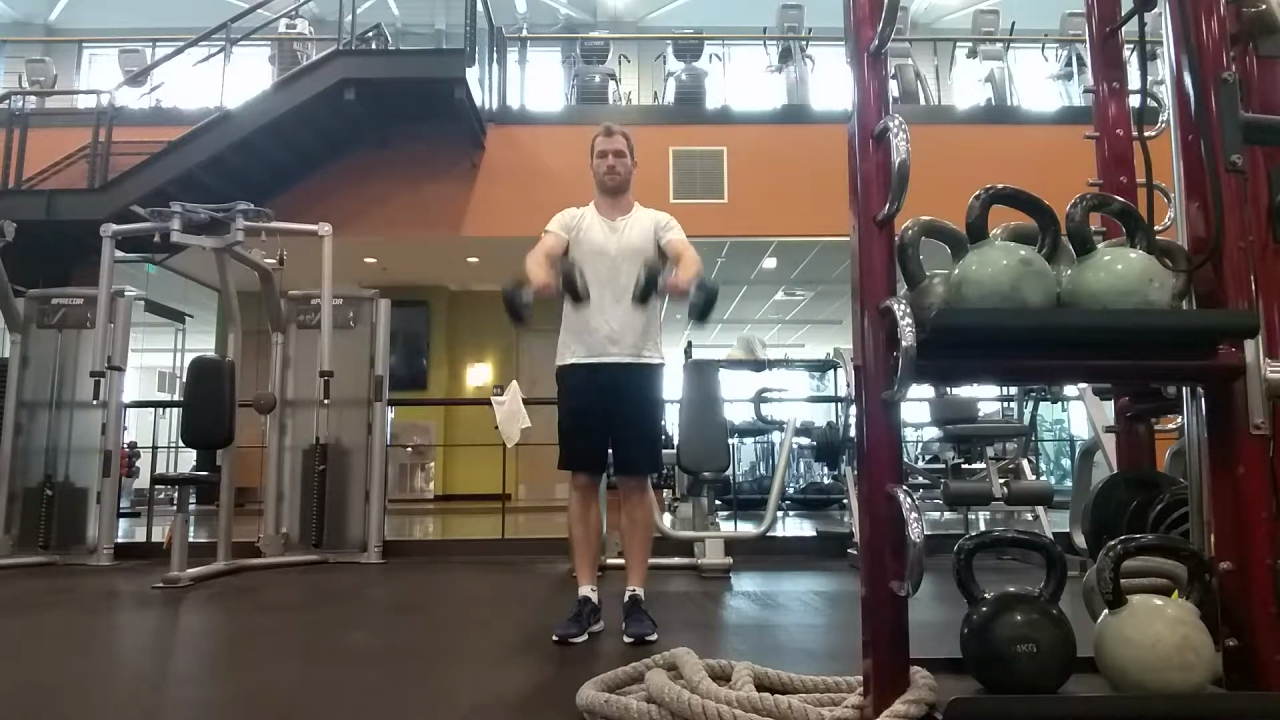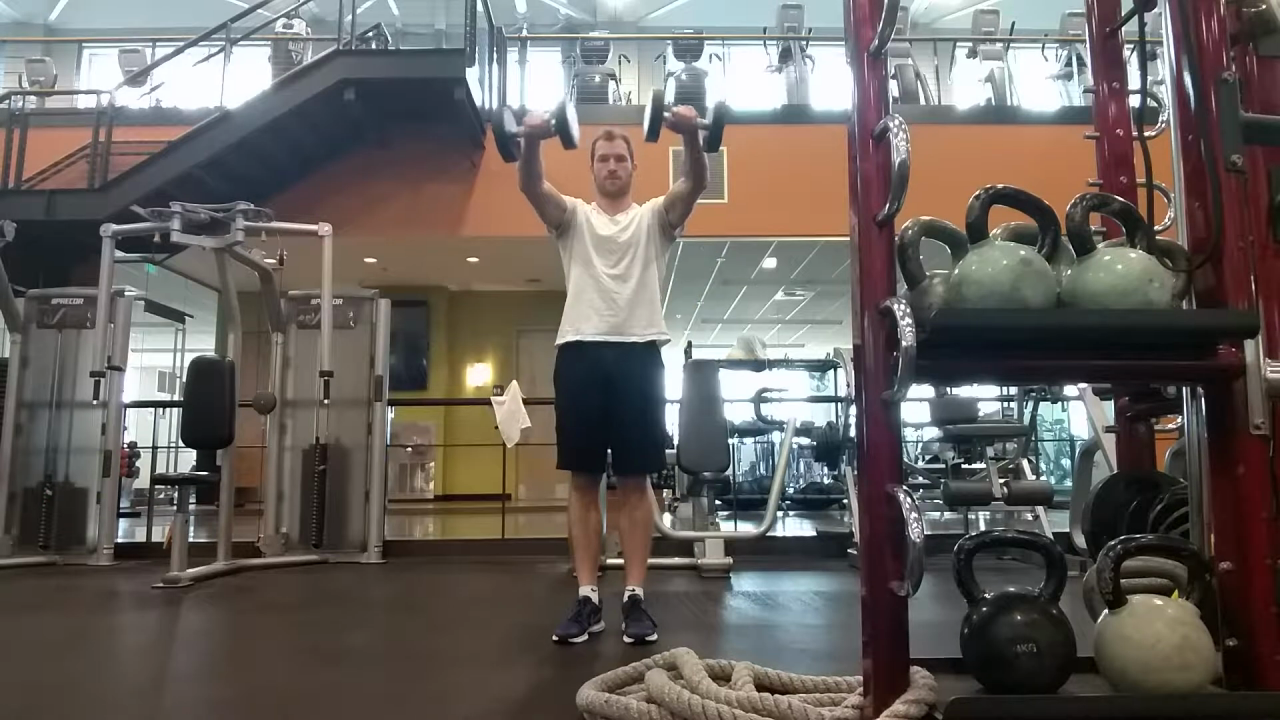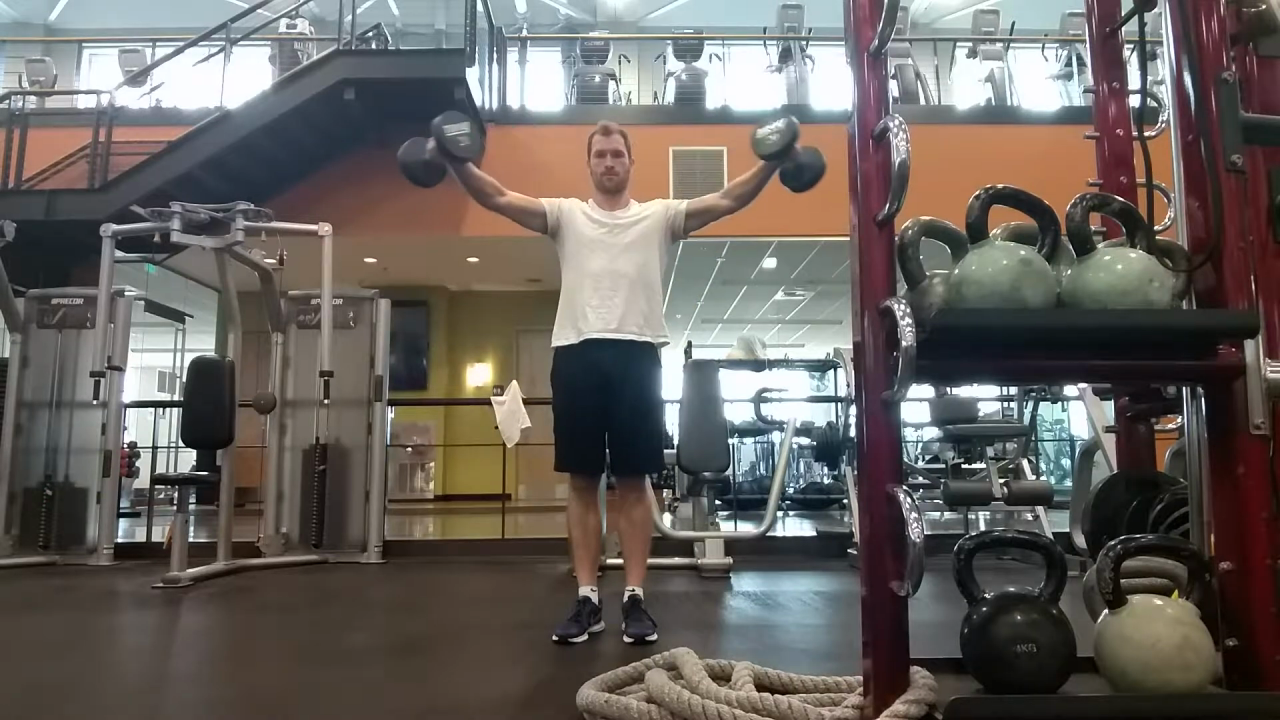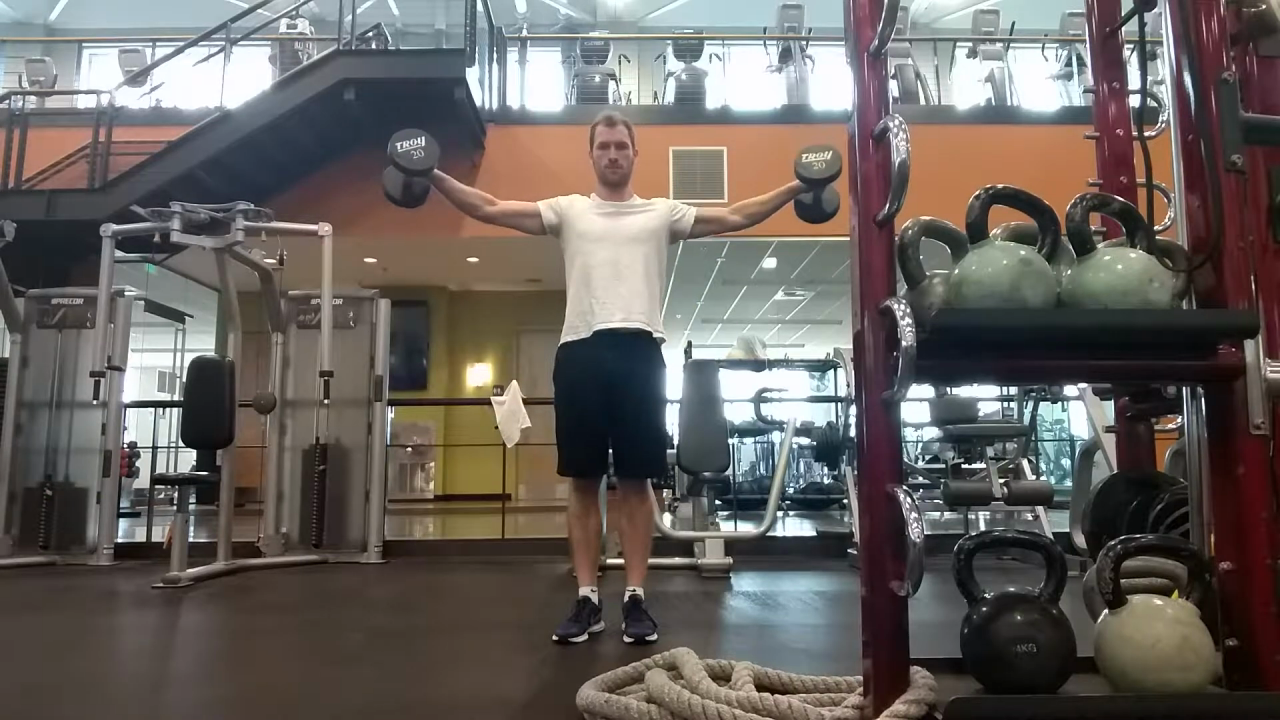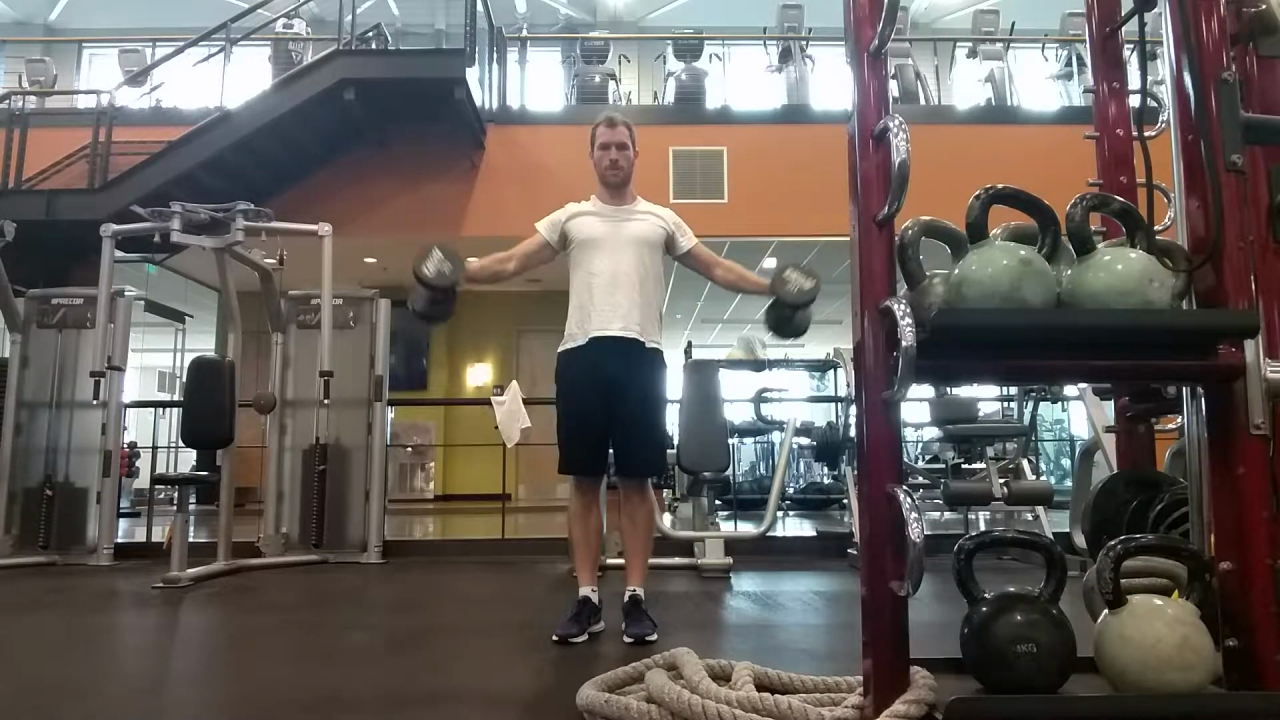
dt=0.7s
person 1, frame 1
left shoulder: (656, 222)
right shoulder: (571, 221)
left elbow: (686, 255)
right elbow: (542, 254)
left wrist: (685, 272)
right wrist: (539, 271)
left hip: (638, 364)
right hip: (581, 363)
left knee: (635, 481)
right knee: (583, 480)
left ankle: (635, 597)
right ankle: (587, 598)
person 1, frame 2
left shoulder: (656, 217)
right shoulder: (572, 216)
left elbow: (696, 182)
right elbow: (531, 185)
left wrist: (690, 136)
right wrist: (532, 140)
left hip: (638, 354)
right hip: (581, 353)
left knee: (635, 481)
right knee: (583, 480)
left ankle: (634, 596)
right ankle: (587, 597)
person 1, frame 3
left shoulder: (659, 215)
right shoulder: (565, 213)
left elbow: (726, 201)
right elbow: (498, 197)
left wrist: (771, 162)
right wrist: (456, 162)
left hip: (636, 353)
right hip: (577, 353)
left knee: (634, 479)
right knee: (582, 480)
left ankle: (635, 598)
right ankle: (587, 598)
person 1, frame 4
left shoulder: (662, 213)
right shoulder: (567, 210)
left elbow: (734, 217)
right elbow: (490, 209)
left wrist: (796, 187)
right wrist: (433, 176)
left hip: (639, 351)
right hip: (580, 352)
left knee: (636, 481)
right knee: (583, 482)
left ankle: (635, 598)
right ankle: (586, 598)
person 1, frame 5
left shoulder: (662, 219)
right shoulder: (570, 217)
left elbow: (714, 267)
right elbow: (513, 261)
left wrist: (769, 287)
right wrist: (455, 273)
left hip: (640, 356)
right hip: (582, 355)
left knee: (636, 481)
right knee: (584, 481)
left ankle: (635, 598)
right ankle: (587, 599)
